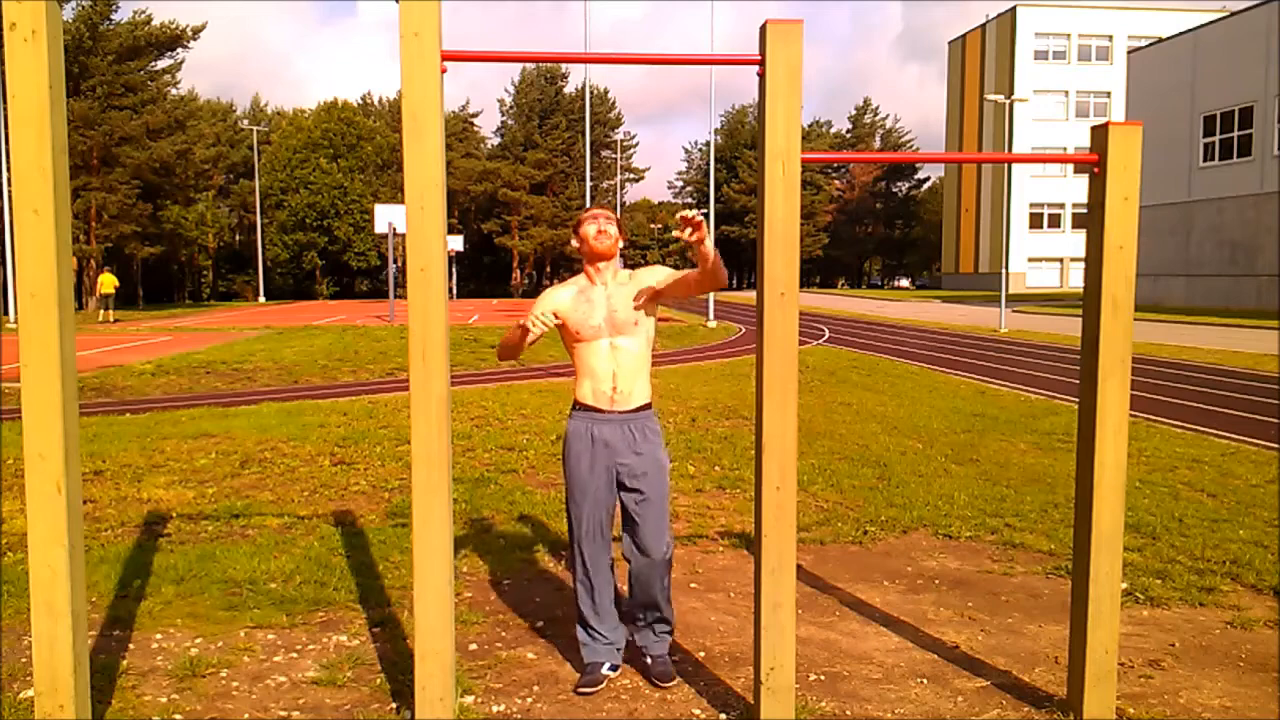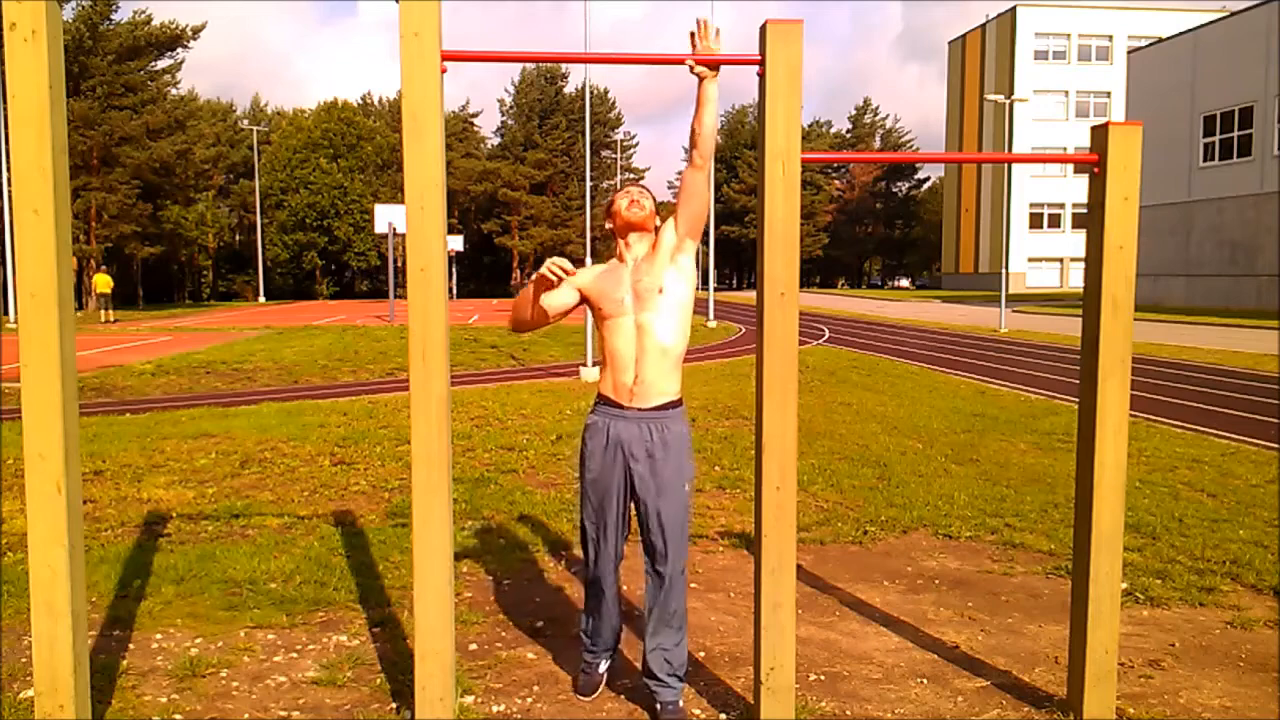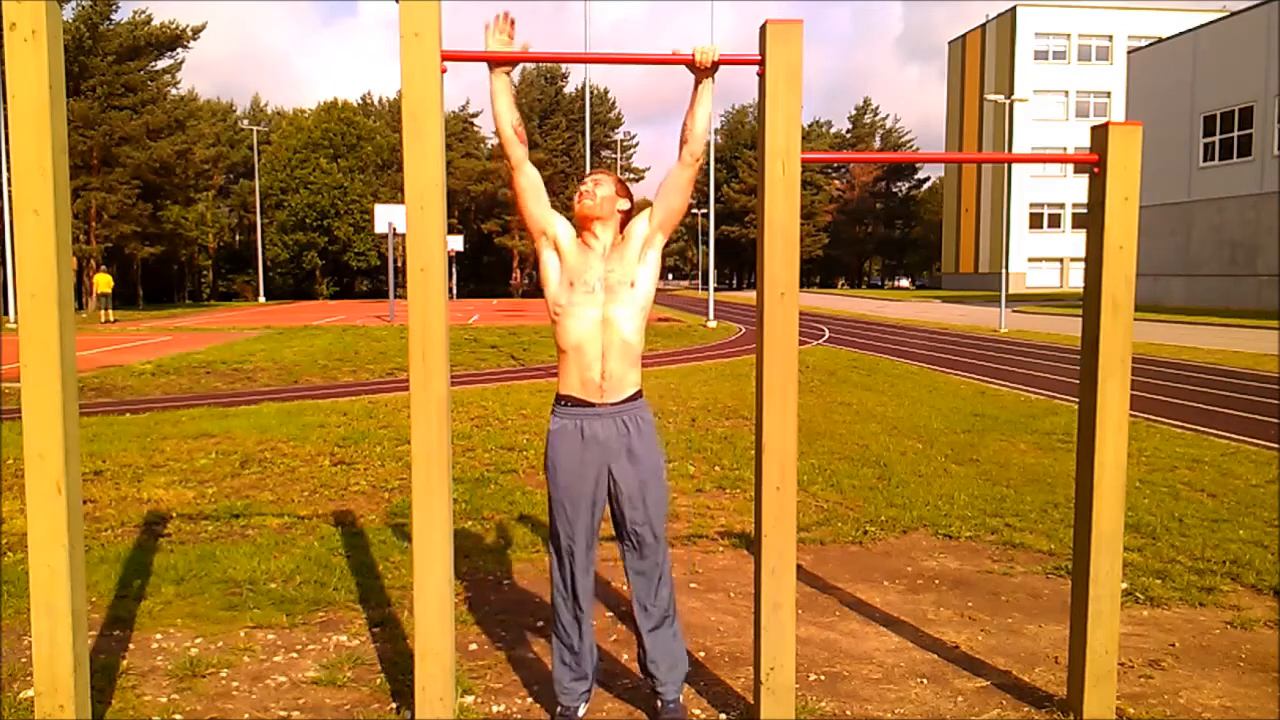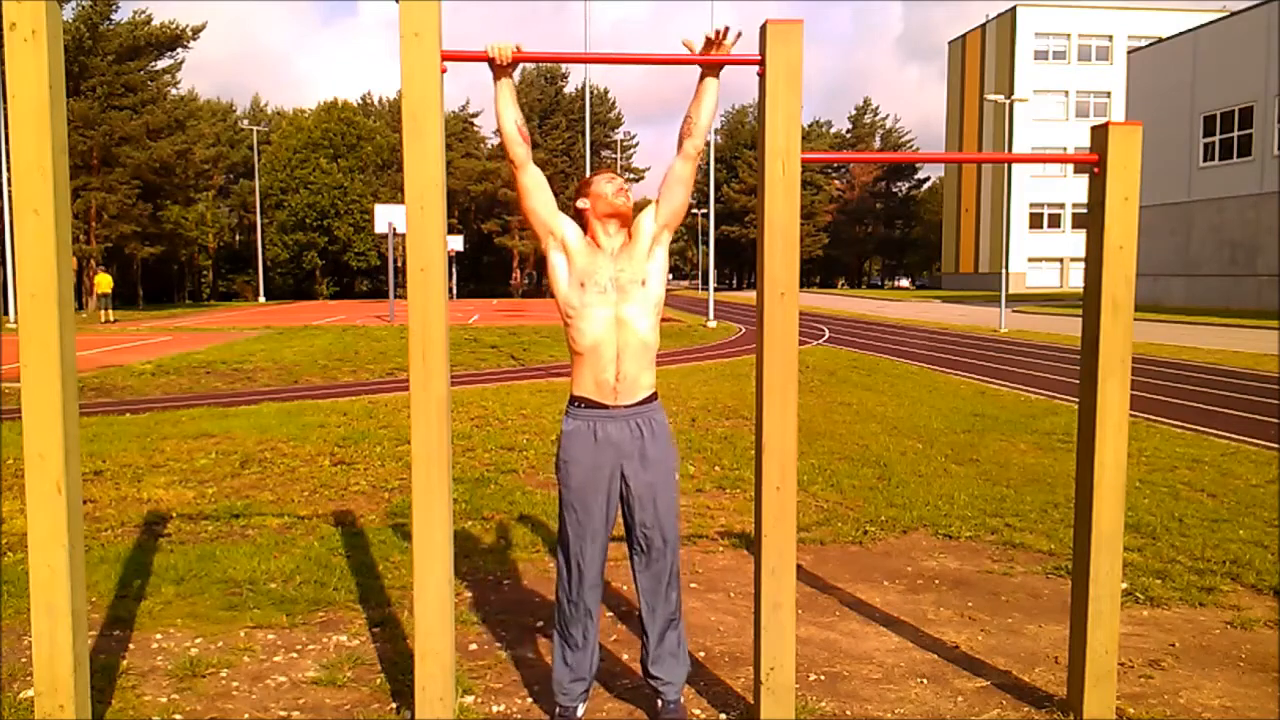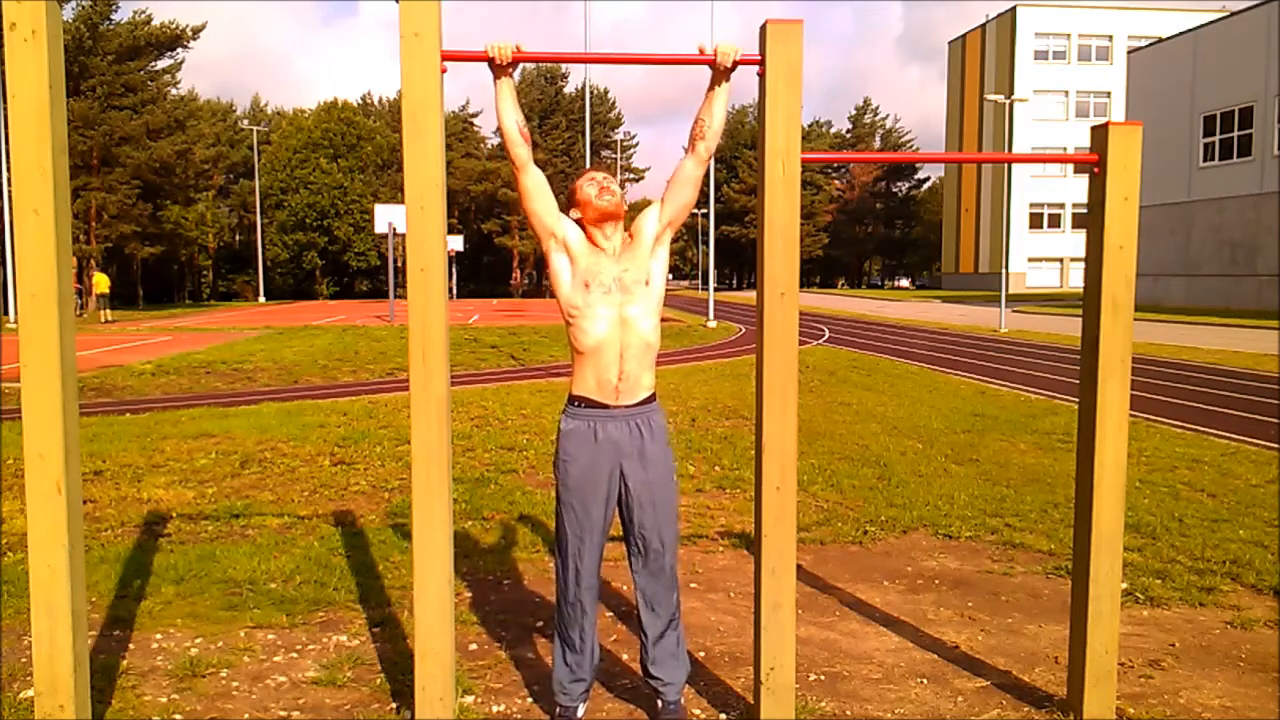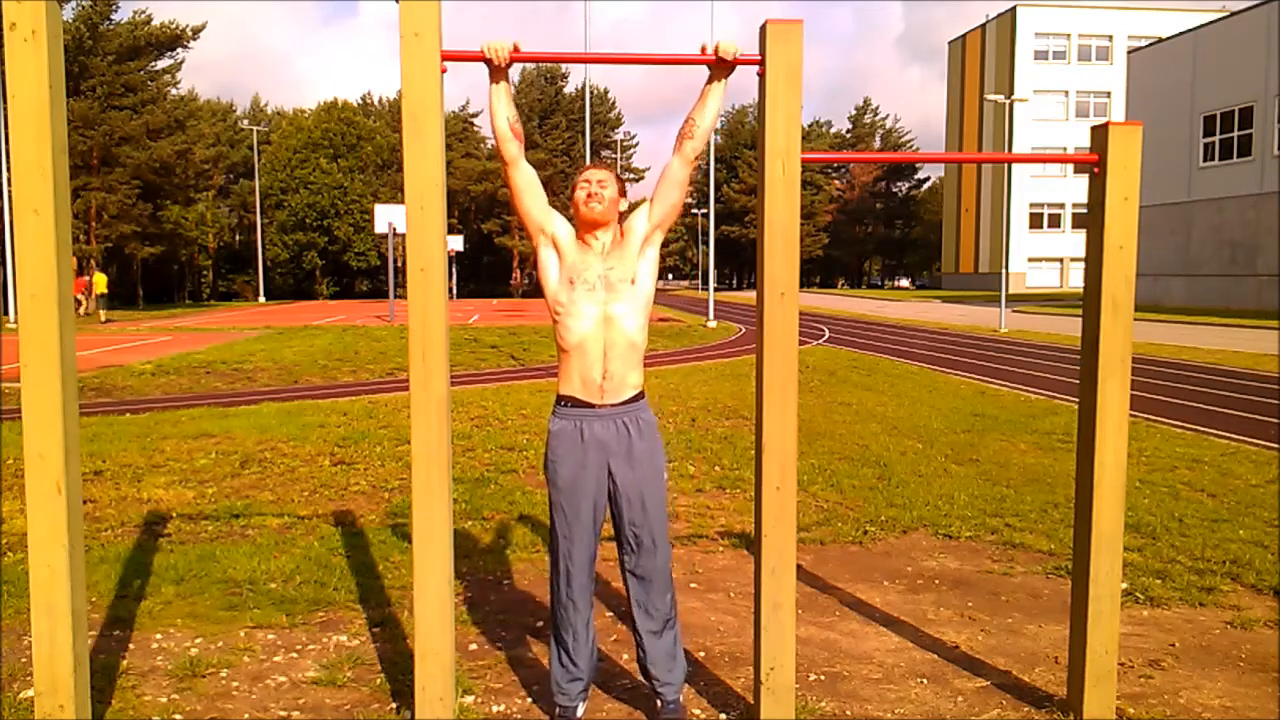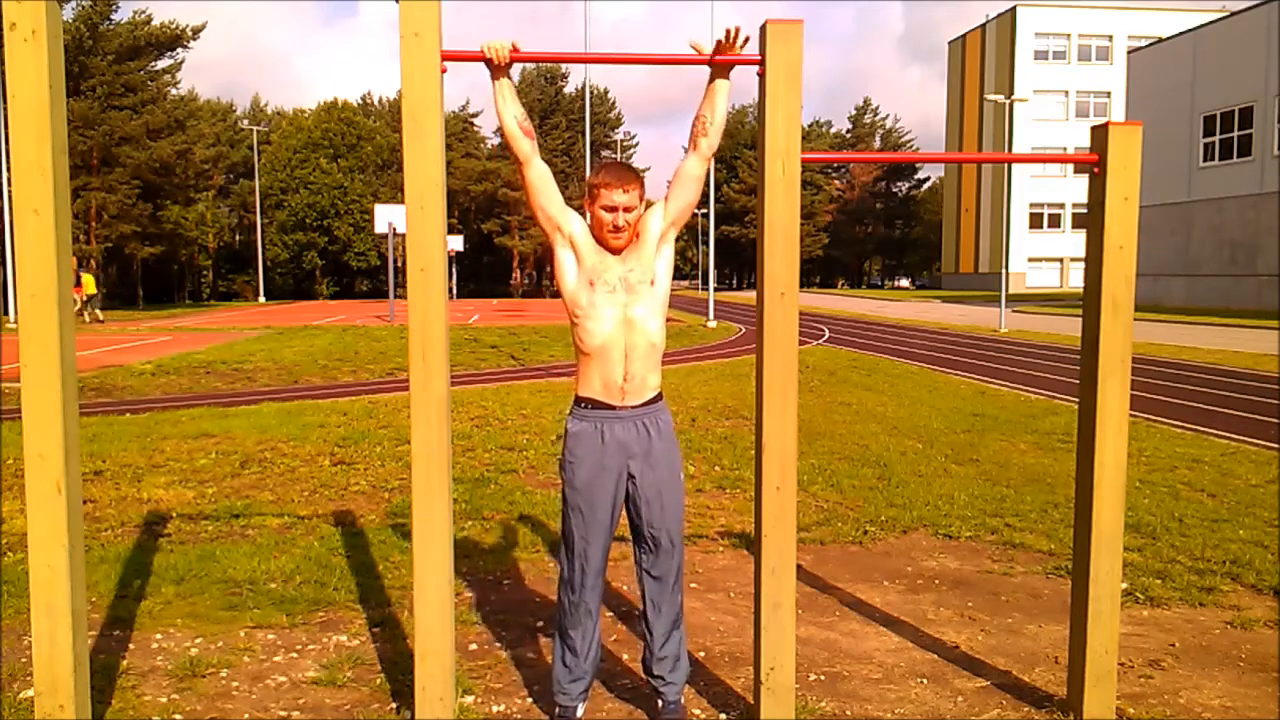
dt=0.7s
person 1, frame 1
left shoulder: (649, 280)
right shoulder: (561, 297)
left elbow: (714, 282)
right elbow: (506, 351)
left wrist: (703, 244)
right wrist: (524, 326)
left hip: (641, 428)
right hip: (587, 430)
left knee: (653, 546)
right knee: (590, 546)
left ankle: (652, 635)
right ankle: (601, 653)
person 1, frame 2
left shoulder: (679, 248)
right shoulder: (590, 277)
left elbow: (701, 160)
right elbow: (521, 322)
left wrist: (706, 83)
right wrist: (540, 281)
left hip: (665, 428)
right hip: (605, 426)
left knee: (666, 560)
right knee: (601, 553)
right ankle: (597, 652)
person 1, frame 3
left shoulder: (645, 239)
right shoulder: (555, 241)
left elbow: (691, 155)
right elbow: (516, 155)
left wrist: (704, 80)
right wrist: (501, 72)
left hip: (632, 422)
right hip: (571, 425)
left knee: (649, 556)
right knee: (572, 561)
person 1, frame 4
left shoulder: (653, 237)
right shoulder: (564, 242)
left elbow: (689, 151)
right elbow: (520, 156)
left wrist: (710, 75)
right wrist: (503, 79)
left hip: (648, 423)
right hip: (585, 427)
left knee: (659, 558)
right knee: (580, 564)
person 1, frame 5
left shoulder: (653, 235)
right shoulder: (564, 244)
left elbow: (699, 151)
right elbow: (522, 159)
left wrist: (720, 80)
right wrist: (504, 81)
left hip: (645, 424)
right hip: (584, 427)
left knee: (657, 560)
right knee: (578, 564)
person 1, frame 6
left shoulder: (644, 237)
right shoulder: (552, 241)
left elbow: (686, 152)
right elbow: (513, 155)
left wrist: (717, 78)
right wrist: (499, 77)
left hip: (634, 422)
right hip: (572, 425)
left knee: (650, 559)
right knee: (572, 564)
person 1, frame 7
left shoulder: (660, 235)
right shoulder: (569, 239)
left elbow: (702, 149)
right elbow: (527, 152)
left wrist: (719, 75)
right wrist: (501, 79)
left hip: (653, 424)
right hip: (590, 427)
left knee: (662, 558)
right knee: (583, 563)
